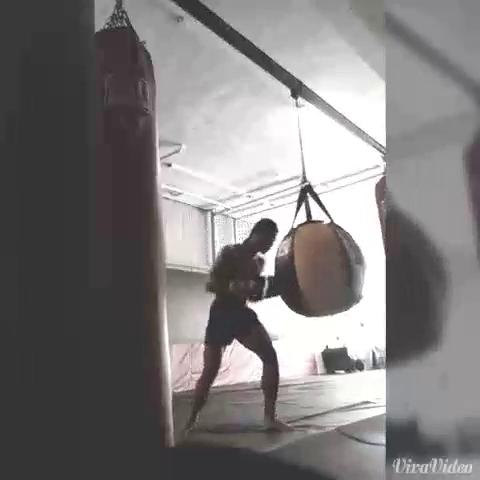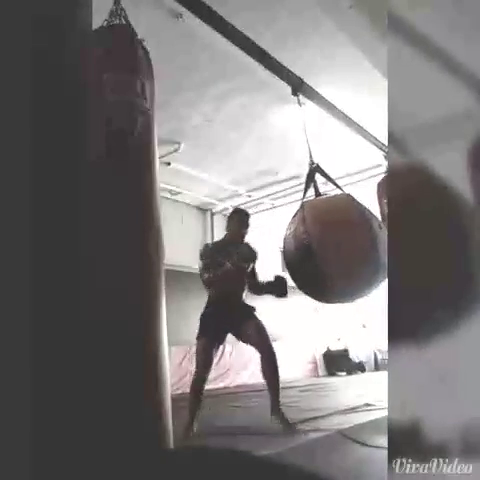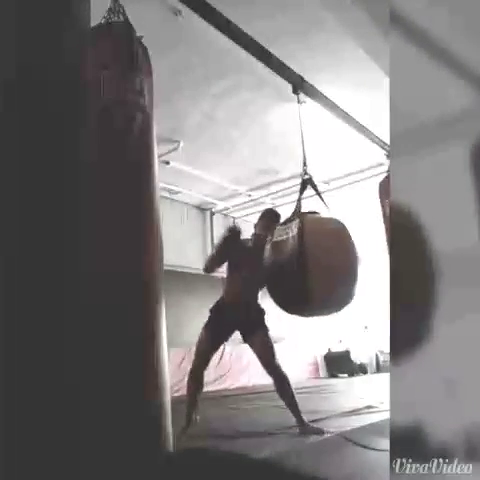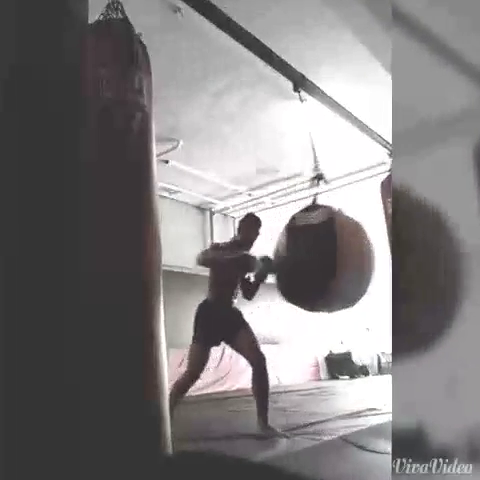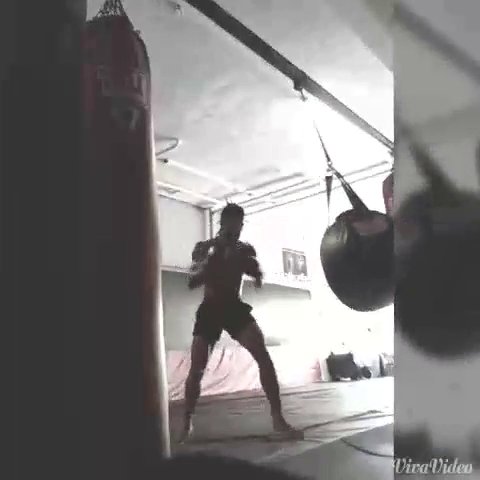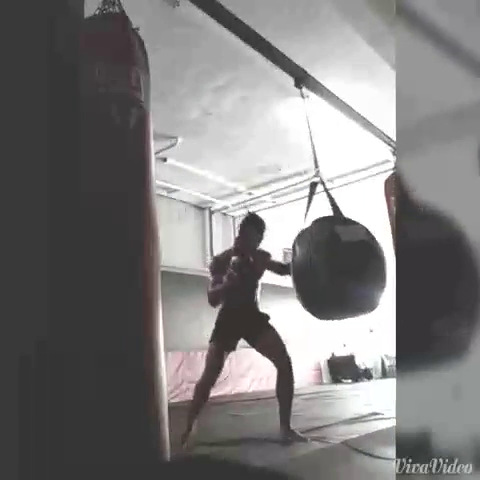
dt=0.7s
person 1, frame 1
left shoulder: (258, 261)
right shoulder: (230, 253)
right elbow: (211, 285)
left wrist: (266, 289)
right wrist: (237, 288)
left hip: (243, 313)
right hip: (221, 314)
left knee: (270, 356)
right knee: (210, 373)
left ankle: (270, 417)
right ankle: (193, 417)
person 1, frame 2
left shoulder: (249, 253)
right shoulder: (210, 250)
left elbow: (254, 287)
right elbow: (207, 281)
left wrist: (271, 286)
right wrist: (231, 267)
left hip: (239, 308)
right hip: (214, 310)
left knee: (267, 350)
right knee: (201, 371)
left ankle: (276, 408)
right ankle: (190, 424)
person 1, frame 3
right shoulder: (235, 245)
right elbow: (208, 267)
right wrist: (223, 246)
left hip: (250, 312)
right hip: (224, 310)
left knee: (272, 368)
right knee: (198, 365)
left ankle: (301, 421)
right ankle: (190, 418)
person 1, frame 4
left shoulder: (242, 257)
right shoulder: (222, 249)
left elbow: (248, 295)
right elbow: (201, 259)
left wrist: (260, 275)
right wrist: (235, 259)
left hip: (230, 314)
right hip: (210, 313)
left knee: (259, 361)
right knee: (193, 373)
left ankle: (263, 423)
person 1, frame 5
left shoulder: (245, 249)
right shoulder: (203, 248)
left elbow: (259, 282)
right elbow: (192, 282)
left wrist: (253, 268)
right wrist: (207, 262)
left hip: (235, 307)
right hip: (210, 309)
left knee: (263, 357)
right knee: (197, 369)
left ankle: (278, 421)
right ankle: (186, 425)
person 1, frame 6
left shoulder: (261, 257)
right shoulder: (222, 260)
left elbow: (284, 269)
right elbow: (213, 300)
right wrist: (229, 279)
left hip: (253, 316)
right hip: (228, 318)
left knee: (285, 363)
right knee: (210, 376)
left ankle: (285, 428)
right ankle: (188, 430)
